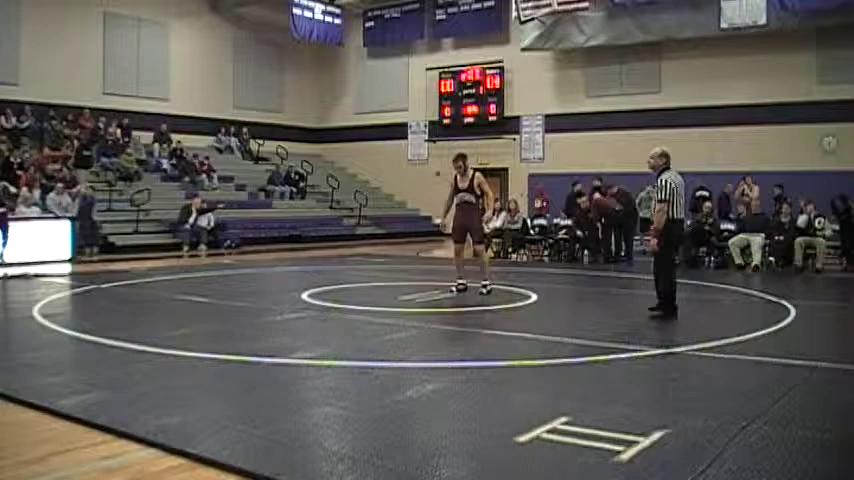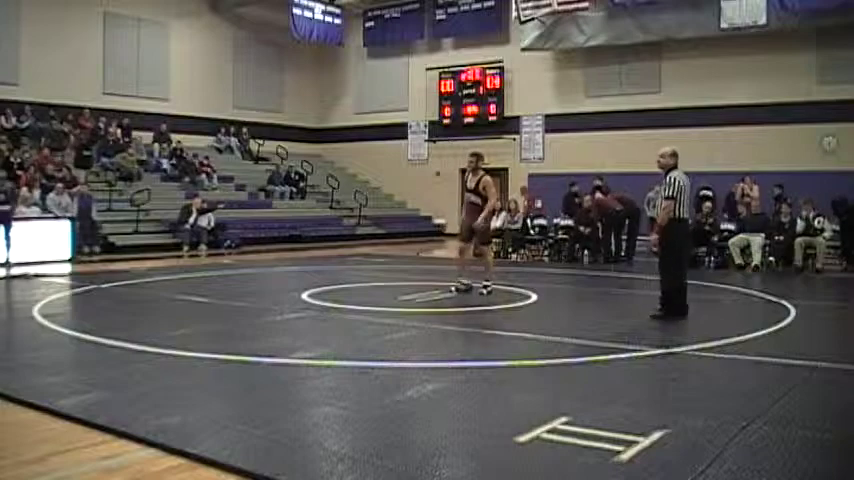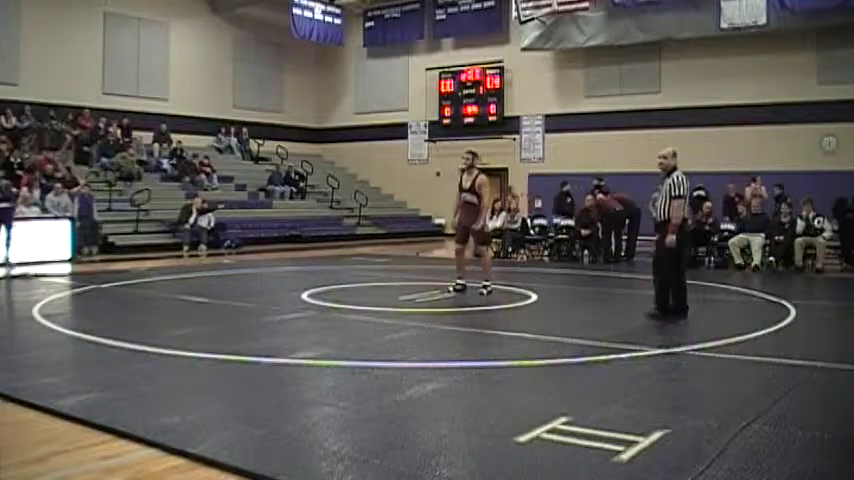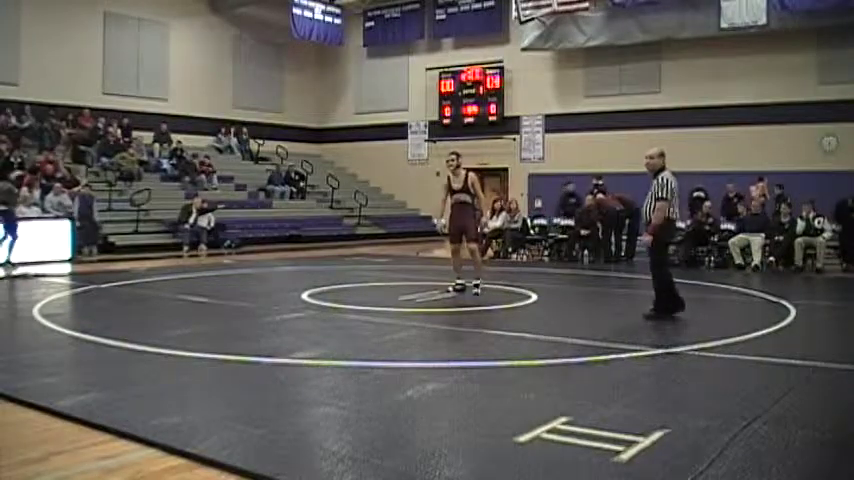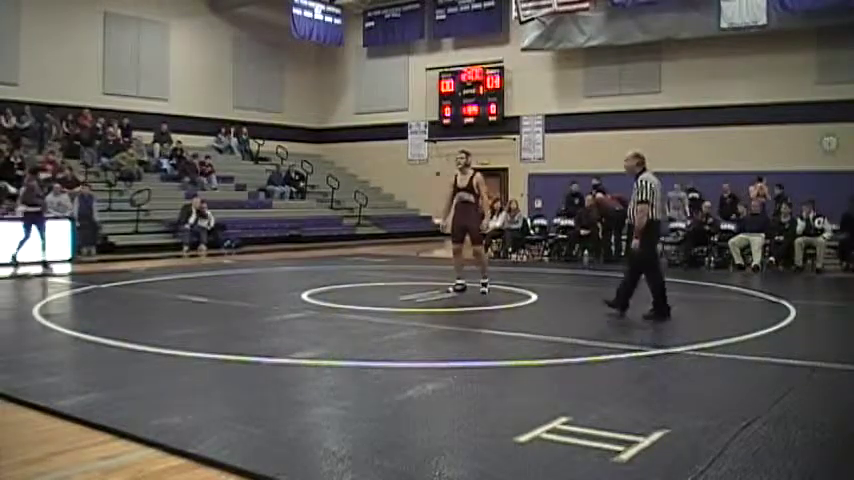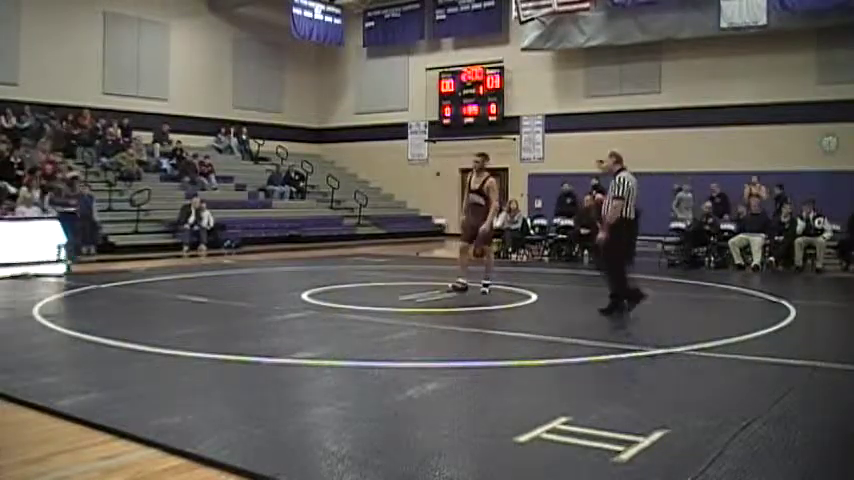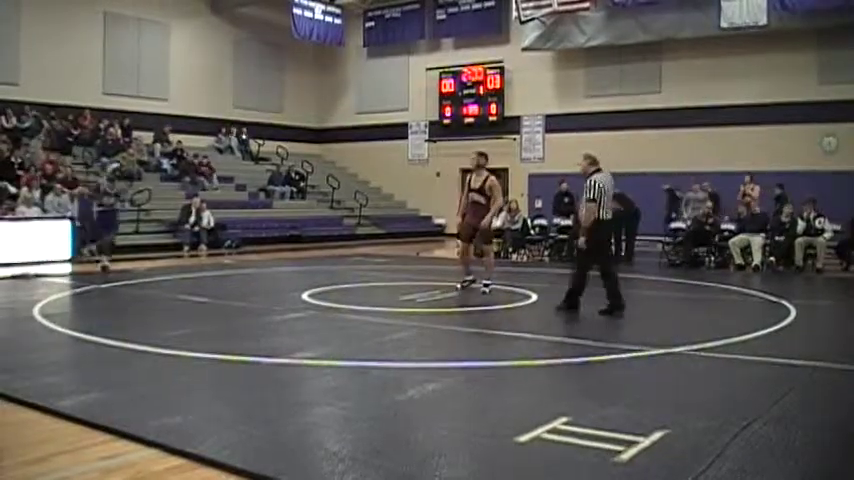
dt=0.5s
person 1, frame 1
left shoulder: (664, 180)
right shoulder: (675, 176)
left elbow: (661, 210)
left wrist: (655, 235)
right wrist: (655, 228)
left hip: (668, 228)
right hip: (676, 225)
left knee: (664, 268)
right knee: (664, 266)
left ankle: (667, 309)
right ankle: (665, 303)
person 1, frame 2
left shoulder: (671, 178)
right shoulder: (680, 176)
left elbow: (667, 208)
left wrist: (656, 232)
left hip: (672, 228)
right hip: (682, 227)
left knee: (668, 269)
right knee: (678, 269)
left ankle: (669, 309)
right ankle: (680, 308)
person 1, frame 3
left shoulder: (676, 178)
right shoulder: (668, 179)
left elbow: (678, 207)
left wrist: (672, 232)
left hip: (671, 229)
right hip: (669, 229)
left knee: (662, 268)
right knee: (676, 270)
left ankle: (663, 308)
right ankle: (680, 308)
person 1, frame 4
left shoulder: (663, 179)
right shoulder: (660, 178)
left elbow: (661, 209)
left wrist: (649, 232)
left hip: (659, 229)
right hip: (659, 228)
left knee: (659, 269)
right knee: (661, 268)
left ankle: (662, 308)
right ankle: (674, 302)
person 1, frame 5
left shoulder: (643, 181)
right shoulder: (647, 179)
left elbow: (643, 211)
left wrist: (637, 237)
left hip: (646, 230)
right hip: (647, 229)
left knee: (651, 270)
right knee: (633, 267)
left ankle: (661, 309)
right ankle: (620, 301)
person 1, frame 6
left shoulder: (620, 178)
right shoulder: (627, 177)
left elbow: (617, 207)
left wrist: (604, 229)
left hip: (618, 227)
right hip: (624, 226)
left knee: (609, 265)
right knee: (617, 266)
left ankle: (631, 294)
right ankle: (617, 303)
person 1, frame 7
left shoulder: (592, 181)
right shoulder: (607, 177)
left elbow: (590, 210)
left wrist: (583, 234)
left hip: (595, 228)
right hip: (606, 226)
left knee: (582, 267)
right knee: (606, 267)
left ankle: (571, 302)
right ankle: (615, 303)
person 2, frame 1
left shoulder: (477, 177)
right shoulder: (455, 178)
left elbow: (489, 195)
right elbow: (450, 199)
left wrist: (489, 211)
right wrist: (443, 216)
left hip: (474, 216)
right hip: (459, 216)
left knee: (479, 249)
right knee: (457, 249)
left ankle: (486, 283)
right ankle: (461, 282)
person 2, frame 2
left shoulder: (486, 179)
right shoulder: (467, 175)
left elbow: (493, 200)
left wrist: (482, 218)
right wrist: (463, 214)
left hip: (481, 219)
right hip: (468, 217)
left knee: (484, 250)
right knee: (462, 248)
left ankle: (488, 283)
right ankle: (464, 282)
person 2, frame 3
left shoulder: (481, 178)
right shoulder: (461, 176)
left elbow: (485, 201)
left wrist: (482, 220)
right wrist: (454, 217)
left hip: (477, 218)
right hip: (463, 217)
left knee: (482, 251)
right knee: (458, 249)
left ankle: (487, 283)
right ankle: (460, 282)
person 2, frame 4
left shoulder: (470, 176)
right shoulder: (447, 180)
left elbow: (480, 196)
right elbow: (444, 200)
left wrist: (485, 215)
right wrist: (440, 219)
left hip: (469, 214)
right hip: (454, 216)
left knee: (473, 248)
right knee: (454, 249)
left ankle: (477, 281)
right ankle: (459, 282)
person 2, frame 5
left shoulder: (477, 177)
right shoulder: (455, 178)
left elbow: (484, 199)
right elbow: (450, 199)
left wrist: (485, 218)
right wrist: (444, 218)
left hip: (473, 216)
right hip: (458, 216)
left knee: (478, 250)
right knee: (456, 249)
left ankle: (485, 280)
right ankle: (460, 282)
person 2, frame 6
left shoulder: (490, 181)
right shoulder: (470, 177)
left elbow: (495, 204)
left wrist: (487, 223)
right wrist: (463, 214)
left hip: (484, 218)
right hip: (470, 217)
left knee: (486, 250)
right knee: (463, 248)
left ankle: (486, 282)
right ankle: (462, 282)
person 2, frame 7
left shoulder: (491, 180)
right shoulder: (469, 177)
left elbow: (499, 200)
left wrist: (489, 217)
right wrist: (459, 216)
left hip: (483, 218)
right hip: (469, 216)
left knee: (486, 249)
right knee: (463, 248)
left ankle: (487, 282)
right ankle: (468, 277)
